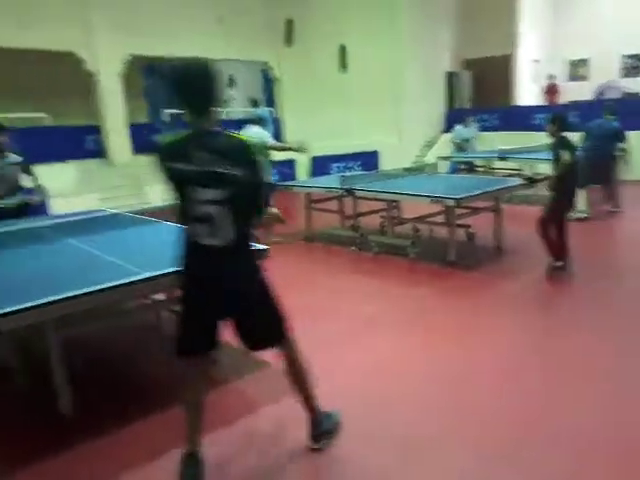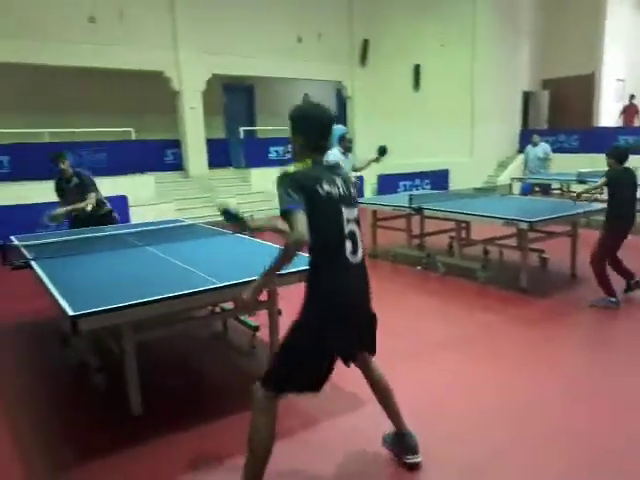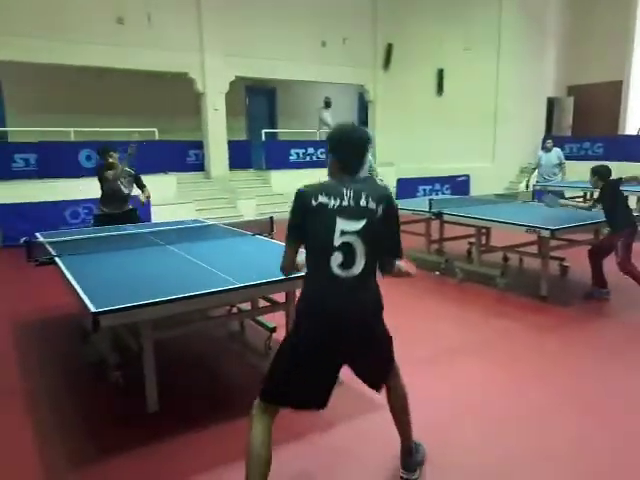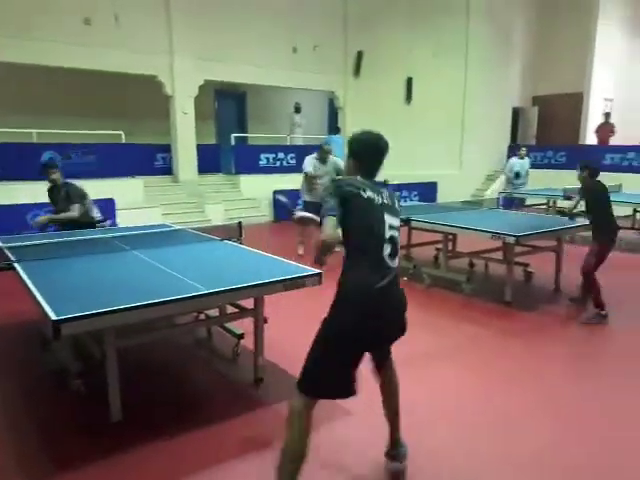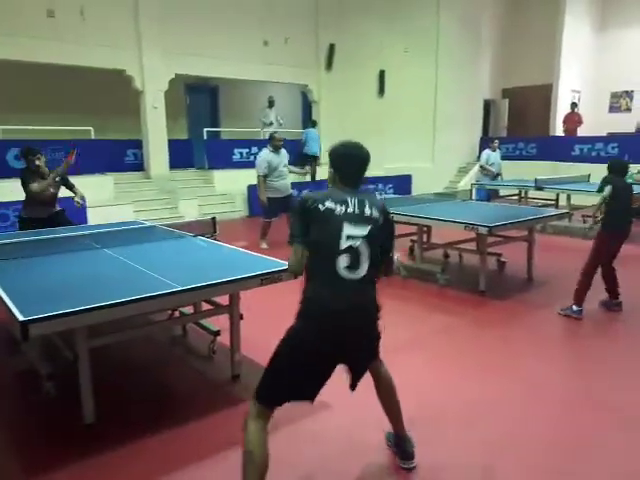
dt=0.5s
person 1, frame 1
left shoulder: (168, 152)
right shoulder: (242, 149)
right elbow: (255, 219)
right wrist: (257, 215)
left hip: (199, 276)
right hip: (240, 272)
left knee: (196, 367)
right knee: (286, 345)
right ankle: (319, 423)
person 1, frame 2
left shoulder: (295, 178)
right shoulder: (342, 178)
left elbow: (301, 238)
left wrist: (259, 285)
right wrist: (286, 228)
left hip: (328, 299)
right hip: (357, 294)
left knee: (265, 395)
right knee: (364, 360)
right ankle: (404, 440)
person 1, frame 3
left shoulder: (307, 196)
right shoulder: (382, 197)
left elbow: (288, 266)
right elbow: (390, 267)
right wrist: (405, 267)
left hip: (315, 316)
right hip: (365, 313)
left knee: (262, 411)
right knee: (391, 375)
person 1, frame 4
left shoulder: (343, 187)
right shoulder: (389, 198)
left elbow: (328, 240)
left wrist: (314, 254)
right wrist: (320, 224)
left hip: (356, 301)
right hip: (392, 301)
left knee: (302, 404)
right knee: (382, 360)
right ankle: (396, 448)
person 1, frame 5
left shoulder: (309, 202)
right shoulder: (379, 208)
left elbow: (297, 266)
left hip: (318, 316)
right hip: (363, 313)
left knee: (257, 413)
right knee: (374, 363)
right ankle: (402, 443)
person 2, frame 1
left shoulder: (559, 142)
right shoulder: (565, 141)
left elbow: (567, 160)
left wrist: (555, 176)
right wrist: (556, 177)
left hip: (562, 189)
right hip: (567, 188)
left knee: (544, 222)
right knee: (558, 223)
left ankle: (558, 260)
right ankle: (561, 258)
person 2, frame 2
left shoulder: (614, 173)
left elbow: (600, 184)
left wrist: (583, 191)
left hip: (615, 221)
right hip: (624, 220)
left knee: (596, 259)
right knee: (608, 254)
left ankle: (612, 298)
person 2, frame 3
left shoulder: (610, 186)
right shoulder: (603, 193)
right elbow: (589, 206)
right wrist: (567, 203)
left hip: (625, 229)
right hip: (616, 230)
left knee: (624, 263)
right knee: (594, 253)
right ankle: (601, 289)
person 2, frame 4
left shoulder: (588, 186)
right shoulder: (599, 186)
left elbow: (573, 207)
left wrist: (570, 212)
left hip: (604, 234)
right hip: (606, 232)
left knee: (587, 268)
right knee: (589, 267)
left ankle: (601, 311)
right ankle: (583, 296)
person 2, frame 5
left shoulder: (609, 179)
right shoulder: (628, 187)
left elbow: (606, 194)
left wrist: (595, 212)
right wrist: (603, 216)
left hip: (610, 228)
right hip: (624, 229)
left knee: (590, 267)
right knee: (606, 263)
left ankle: (577, 307)
right ankle: (614, 300)
